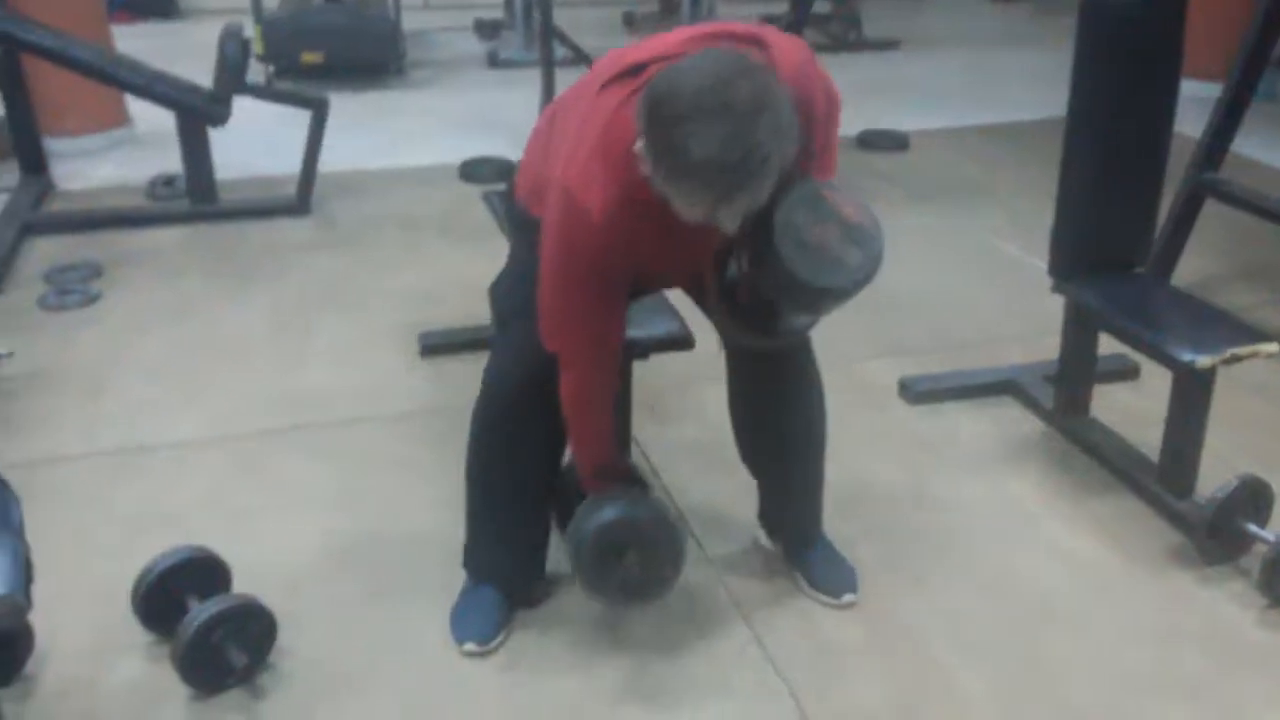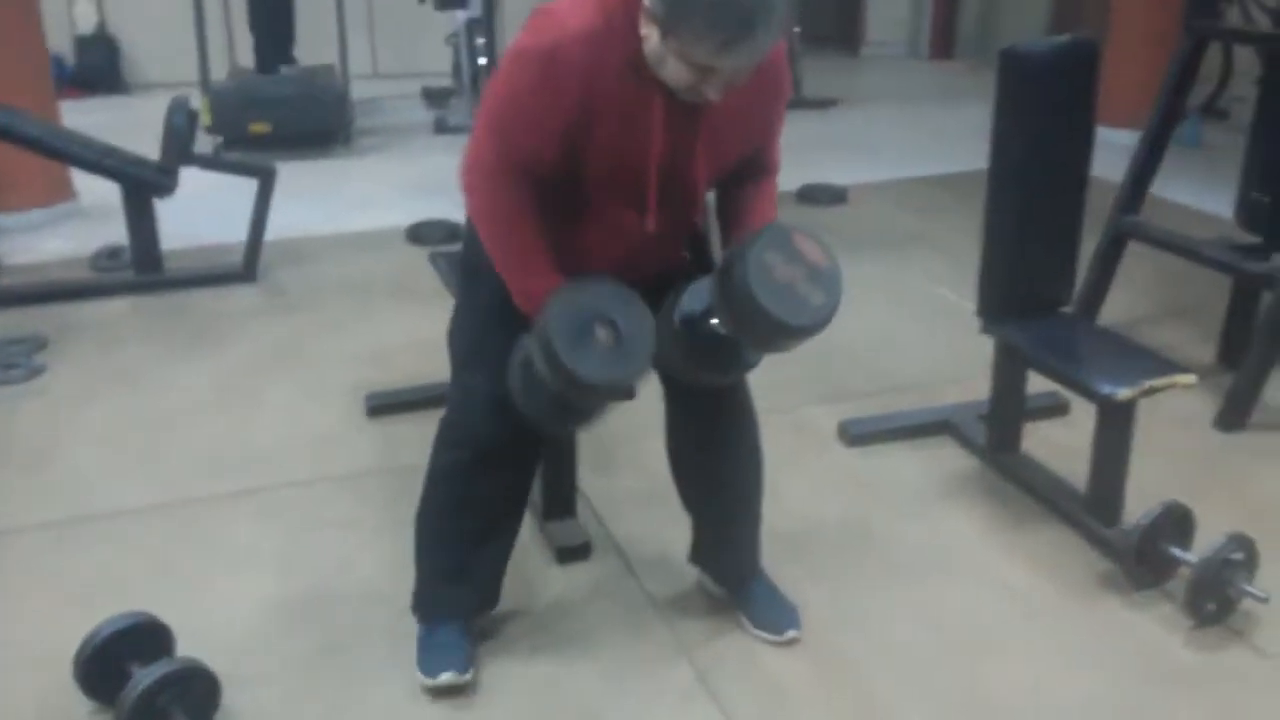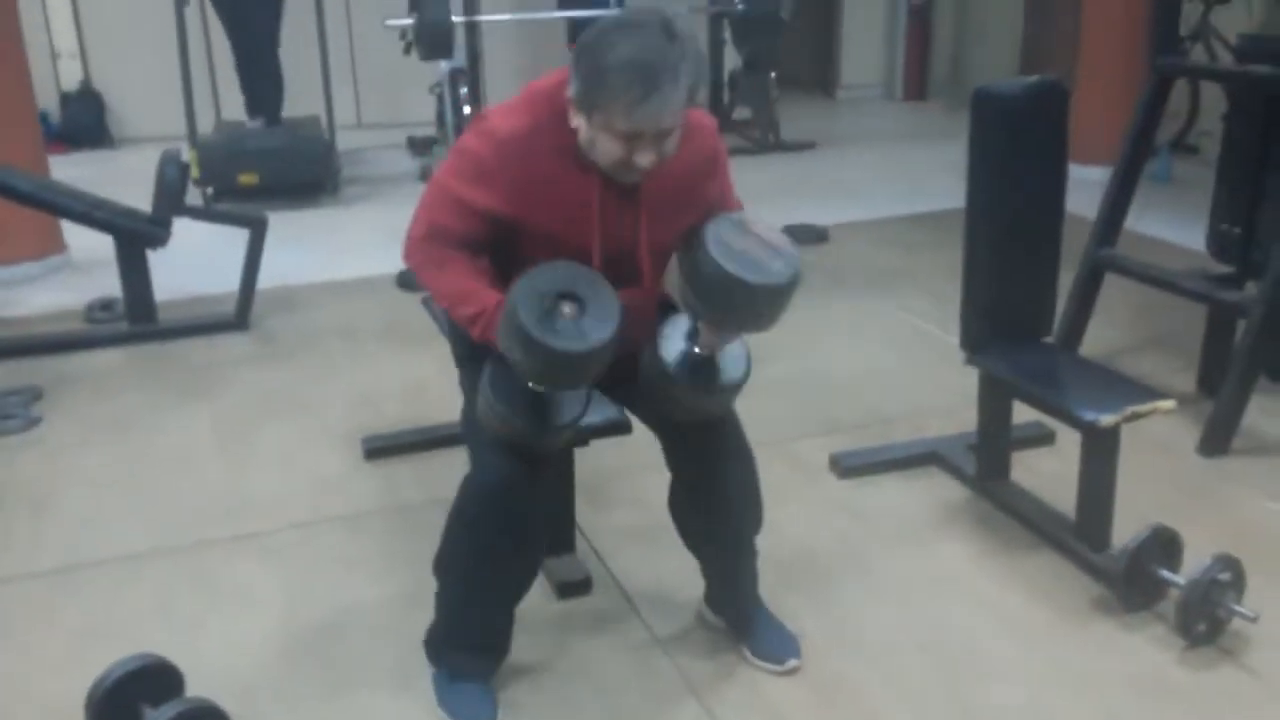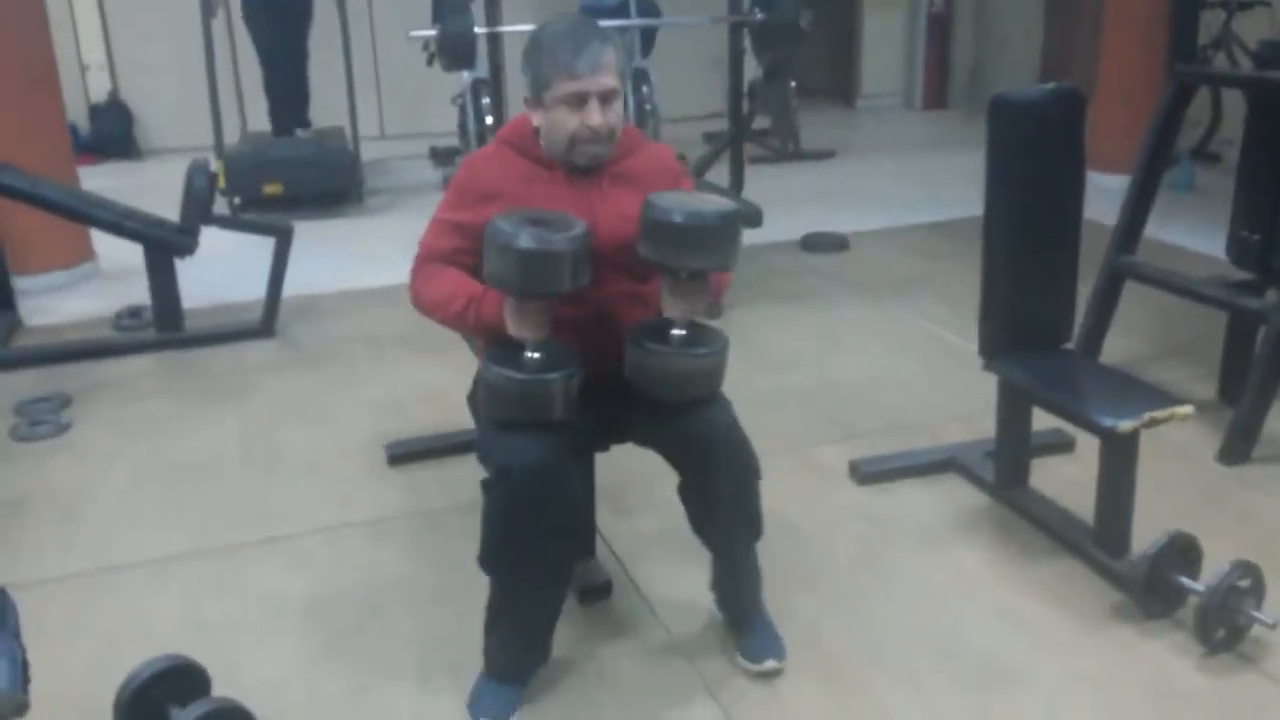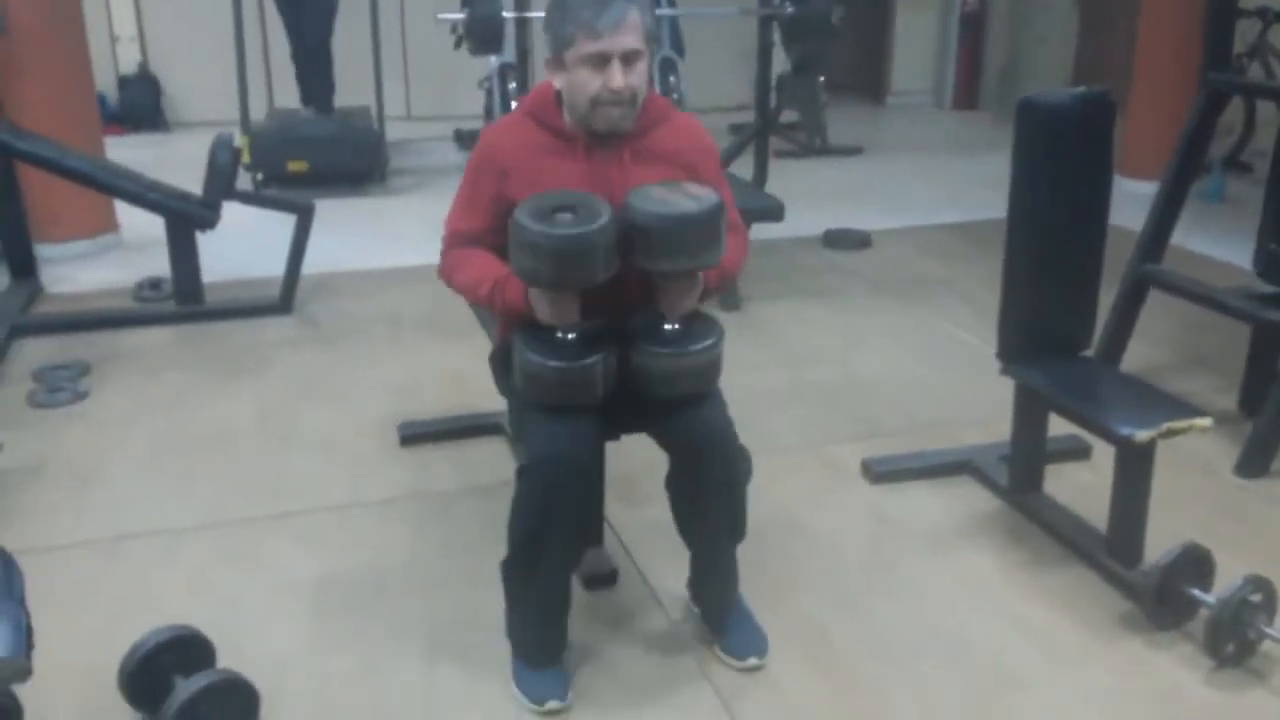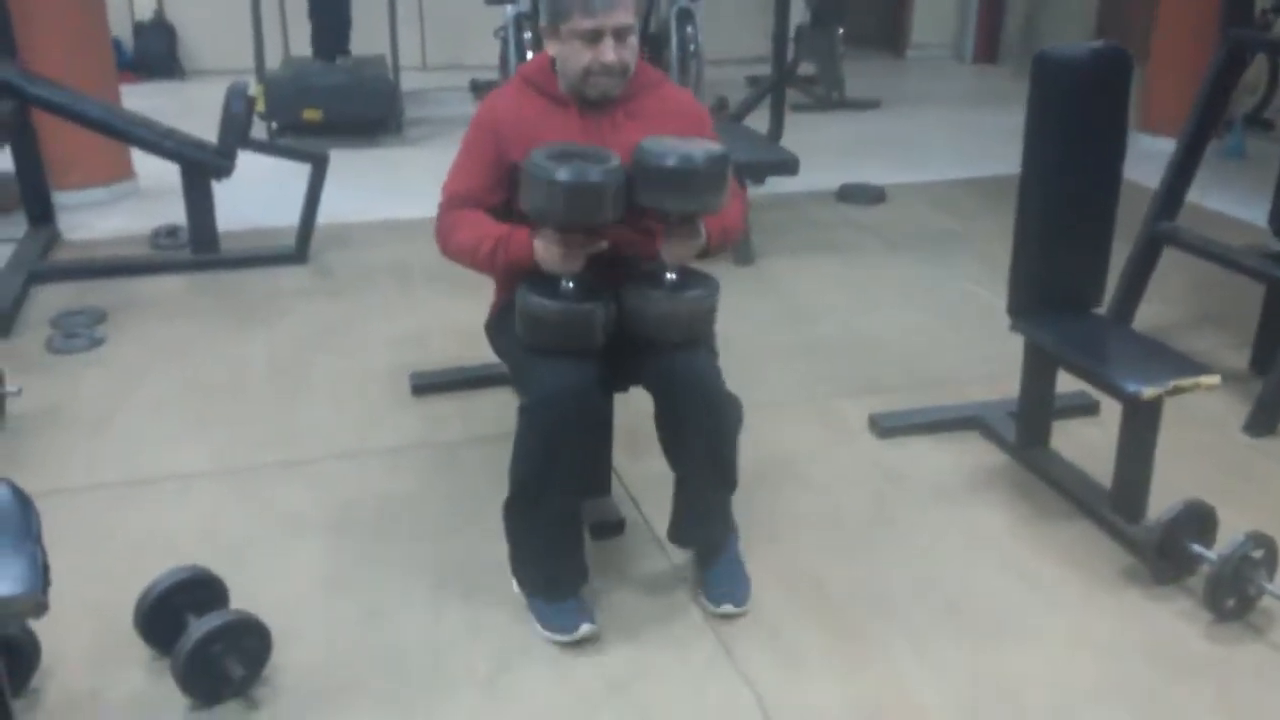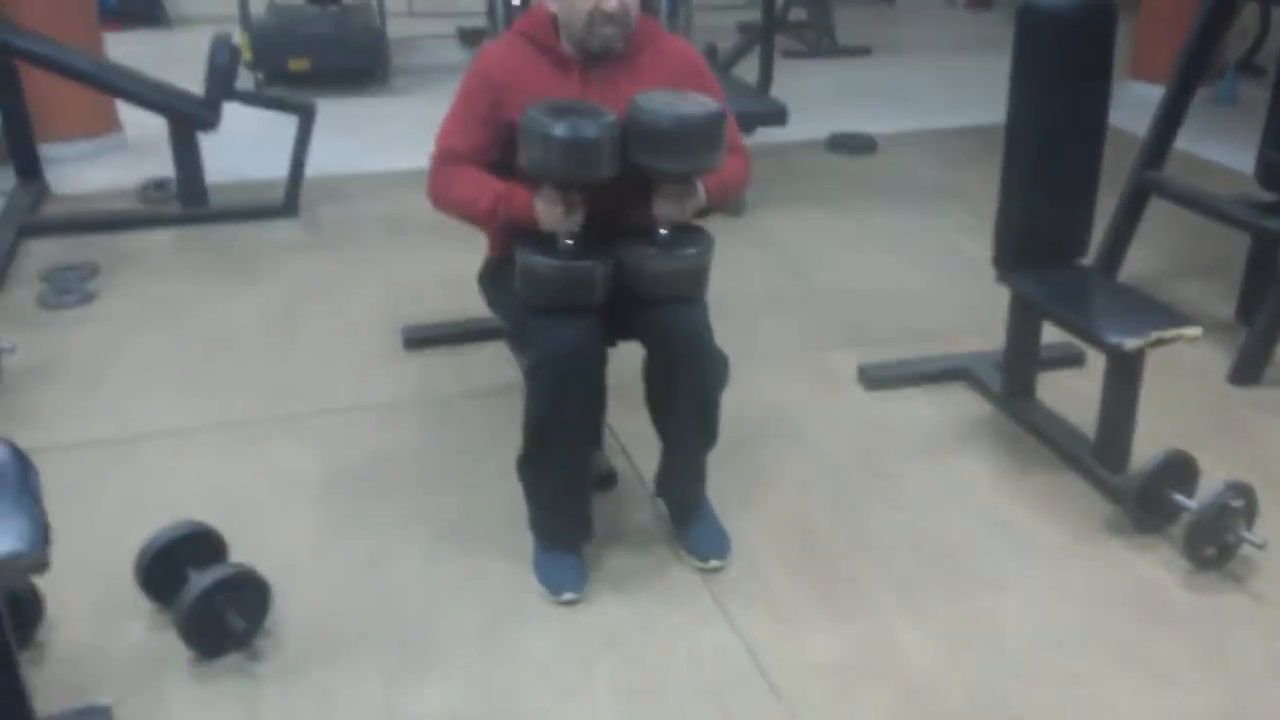
dt=0.5s
person 1, frame 1
left shoulder: (795, 82)
right shoulder: (591, 192)
right elbow: (584, 355)
right wrist: (601, 477)
right hip: (561, 206)
left knee: (779, 351)
right knee: (523, 374)
left ankle: (797, 531)
right ankle: (496, 573)
person 1, frame 2
left shoulder: (763, 66)
left elbow: (752, 171)
right elbow: (492, 177)
right wrist: (551, 311)
left hip: (664, 255)
right hip: (534, 256)
left knee: (718, 394)
right knee: (489, 419)
left ankle: (734, 566)
right ankle: (447, 608)
person 1, frame 3
left shoulder: (699, 143)
right shoulder: (507, 142)
right elbow: (431, 242)
right wrist: (499, 324)
left hip: (639, 329)
left knee: (716, 446)
right knee: (504, 480)
left ankle: (736, 603)
right ankle: (461, 656)
person 1, frame 4
left shoulder: (656, 165)
right shoulder: (489, 173)
right elbow: (430, 274)
left wrist: (696, 289)
right wrist: (494, 312)
left knee: (723, 448)
right knee: (526, 473)
left ankle: (742, 603)
right ankle: (508, 662)
person 1, frame 5
left shoulder: (684, 138)
right shoulder: (508, 144)
left elbow: (730, 234)
right elbow: (461, 251)
left wrist: (700, 279)
right wrist: (523, 295)
left knee: (713, 445)
right knee: (560, 460)
left ankle: (719, 596)
right ankle: (535, 641)
person 1, frame 6
left shoulder: (676, 106)
right shoulder: (507, 111)
left elbow: (729, 202)
right elbow: (455, 221)
left wrist: (702, 233)
right wrist: (528, 249)
left knee: (698, 383)
right knee: (562, 393)
left ankle: (712, 541)
right ankle: (547, 575)
person 1, frame 7
left shoulder: (676, 60)
right shoulder: (504, 65)
left elbow: (732, 155)
right elbow: (448, 174)
left wrist: (698, 192)
right wrist: (528, 206)
left knee: (688, 335)
right knee: (566, 349)
left ankle: (686, 495)
right ankle: (557, 527)
